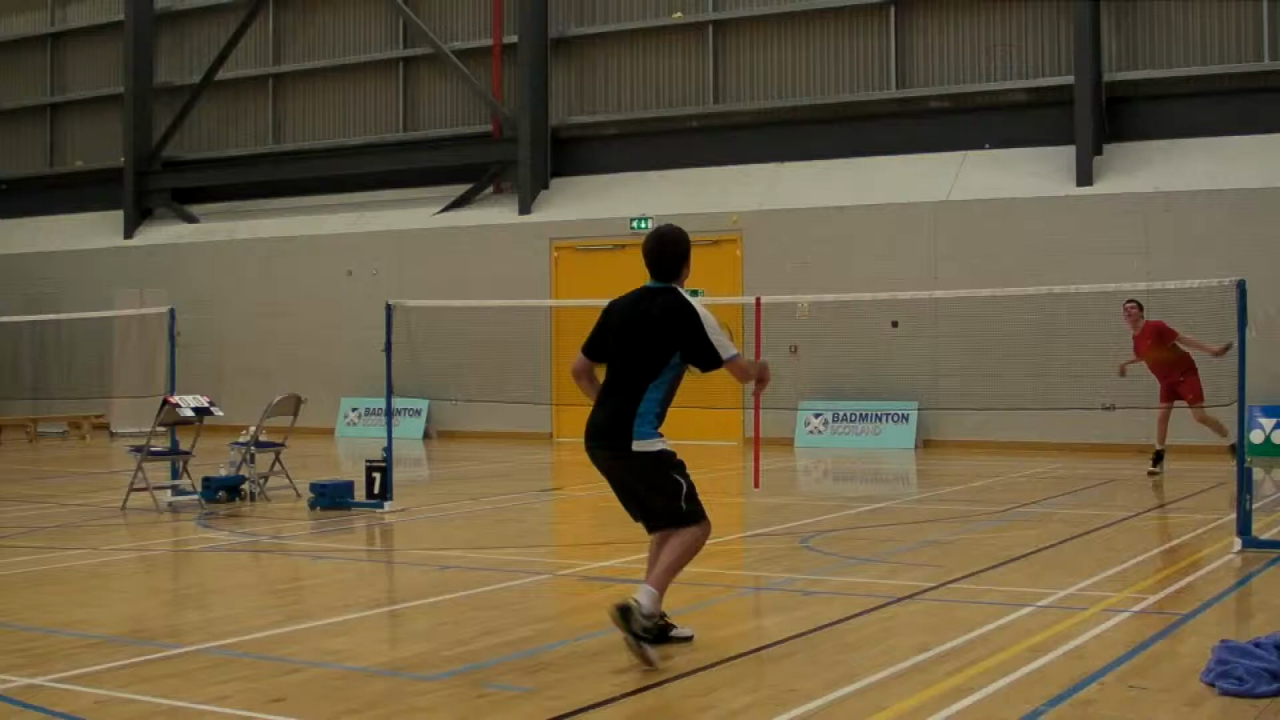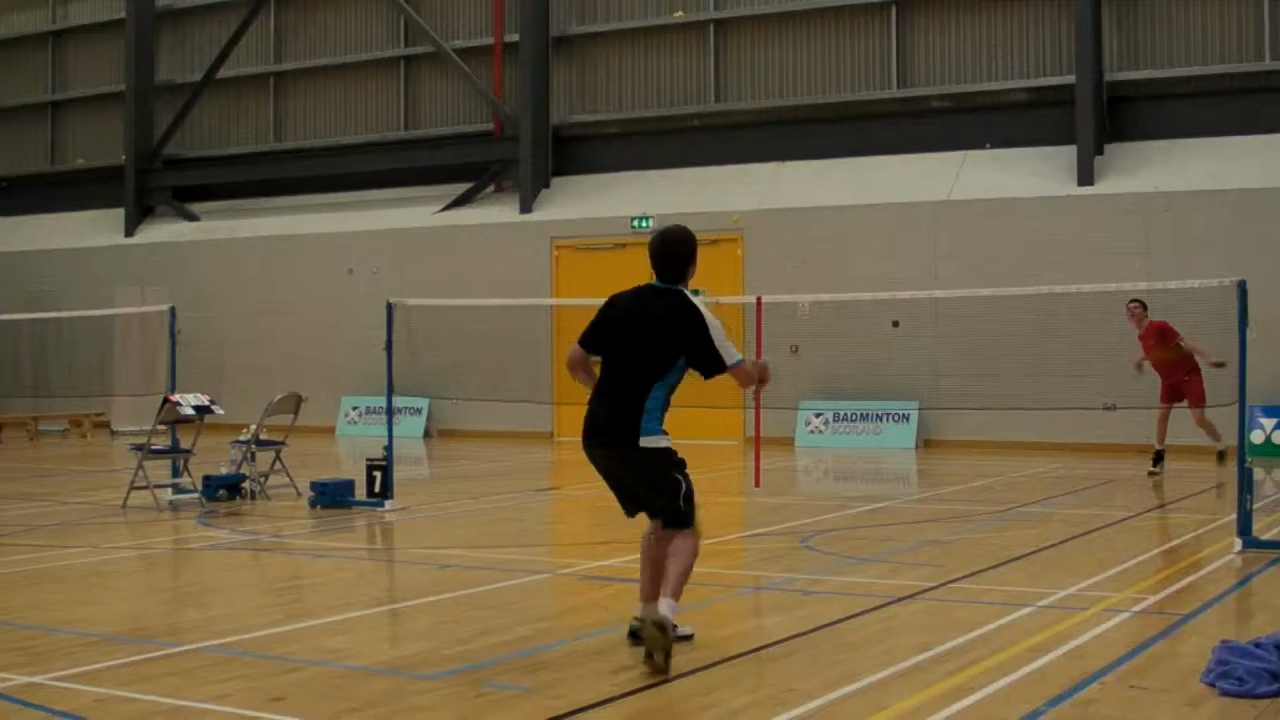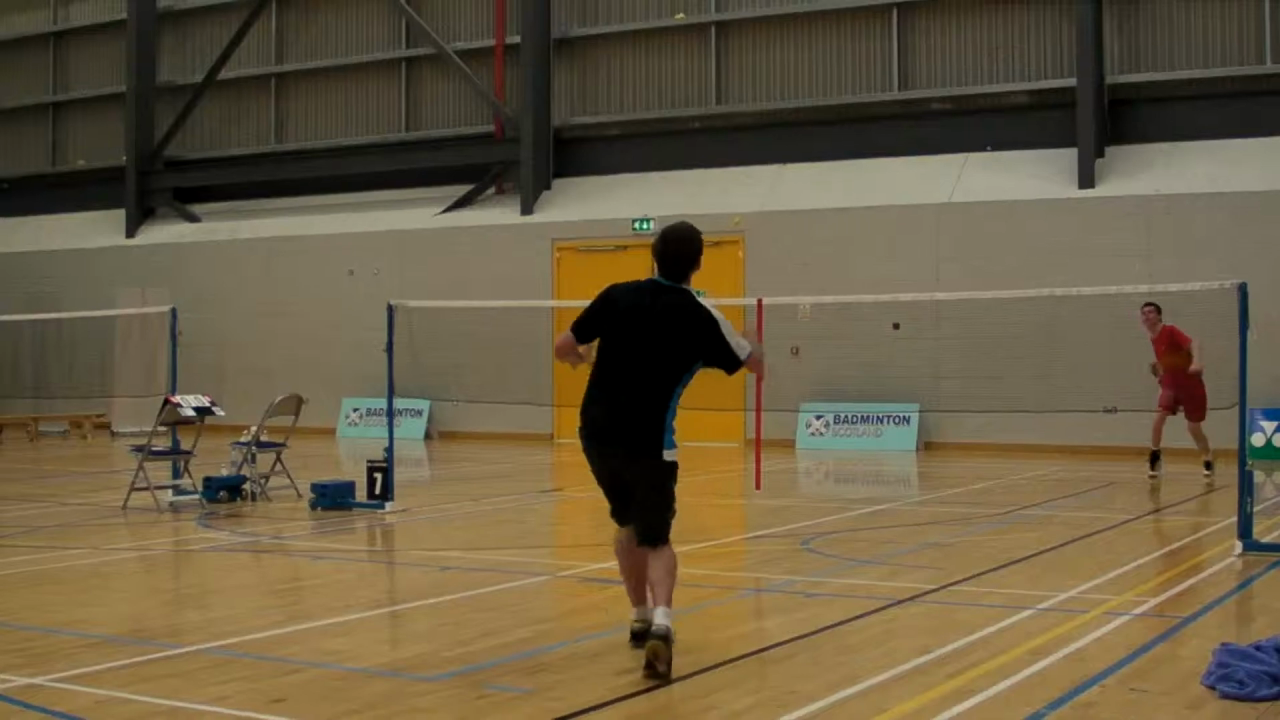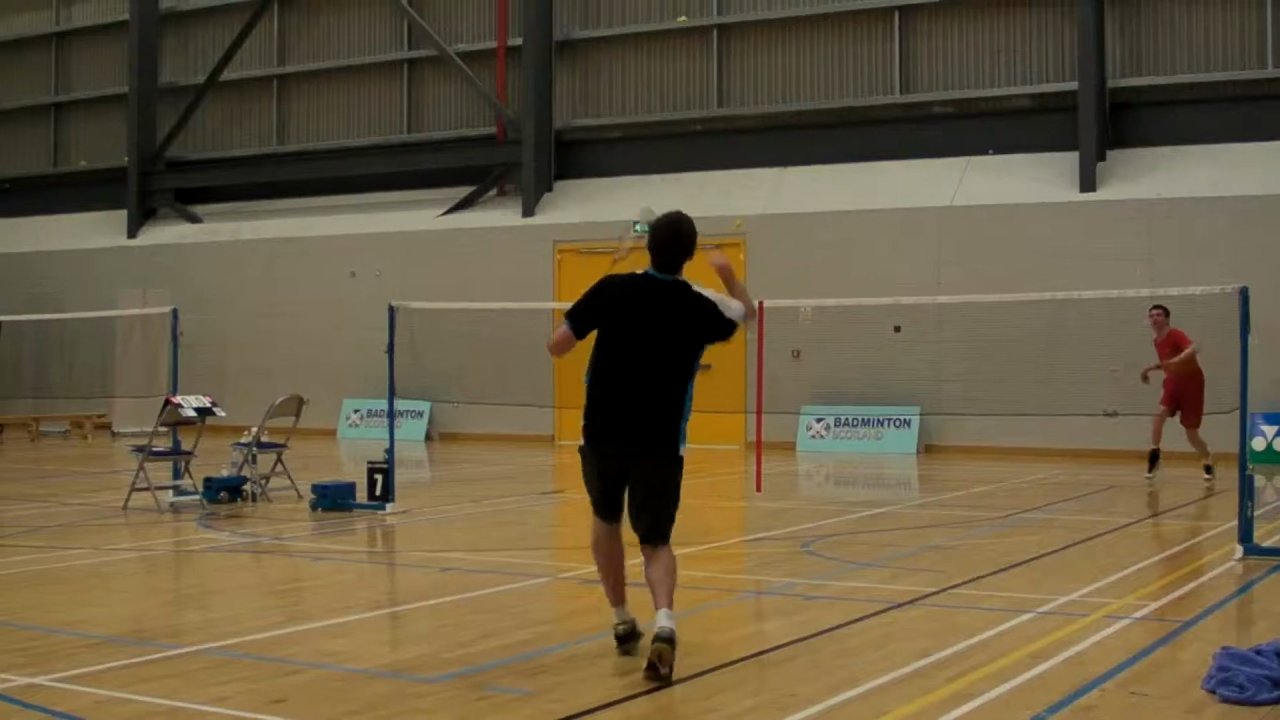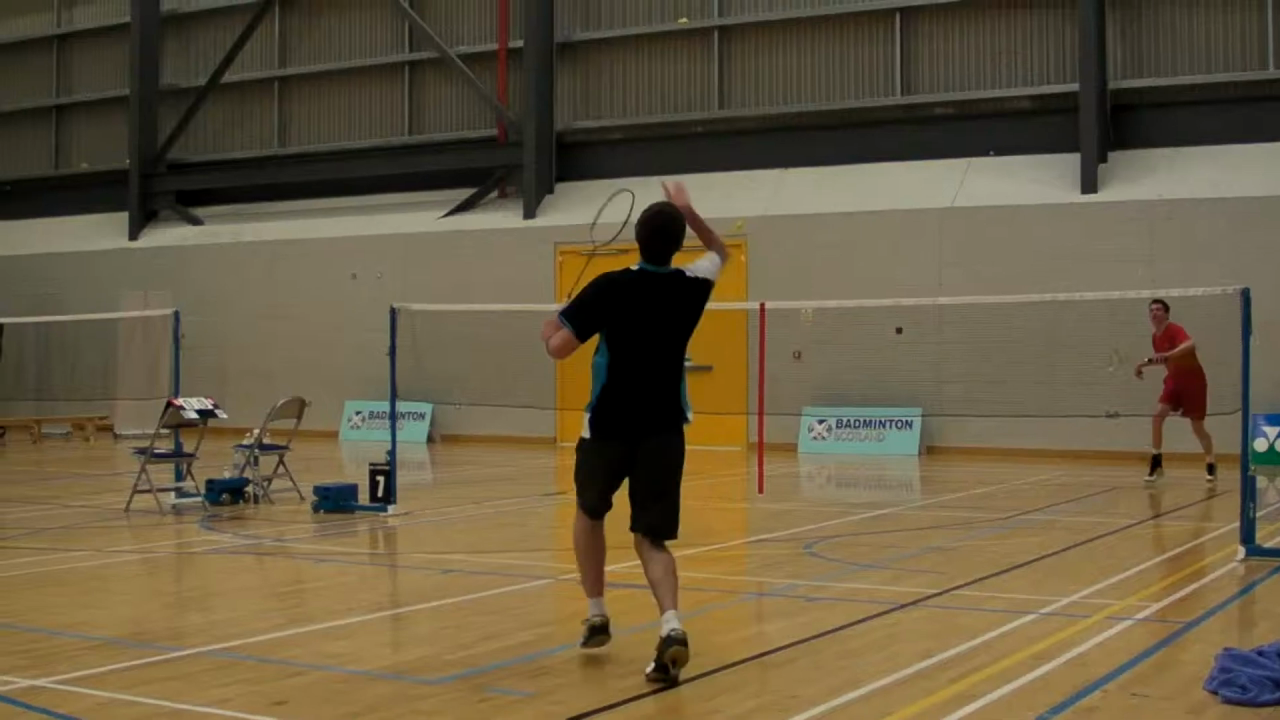
dt=0.1s
person 1, frame 1
left shoulder: (619, 307)
right shoulder: (686, 312)
left elbow: (581, 368)
right elbow: (739, 370)
right wrist: (761, 371)
left hip: (600, 439)
right hip: (637, 442)
left knee: (666, 524)
right knee: (693, 527)
left ankle: (650, 619)
right ankle: (639, 606)
person 1, frame 2
left shoulder: (619, 303)
right shoulder: (692, 314)
left elbow: (575, 360)
right elbow: (742, 376)
right wrist: (761, 370)
left hip: (598, 436)
right hip: (639, 439)
left knee: (662, 520)
right knee: (683, 533)
left ankle: (650, 621)
right ankle: (661, 616)
person 1, frame 3
left shoulder: (617, 297)
right shoulder: (701, 318)
left elbow: (562, 349)
right elbow: (752, 363)
left wrist: (578, 356)
right wrist: (753, 348)
left hip: (597, 436)
right hip: (650, 446)
left knee: (627, 527)
right knee: (657, 544)
left ankle: (640, 622)
right ankle: (660, 627)
person 1, frame 4
left shoulder: (612, 290)
right shoulder: (700, 307)
left elbow: (558, 345)
right elbow: (745, 311)
left wrist: (576, 334)
right wrist: (728, 276)
left hip: (600, 436)
right hip: (660, 444)
left knee: (605, 522)
right knee: (656, 543)
left ankle: (623, 624)
right ankle: (663, 628)
person 1, frame 5
left shoulder: (611, 288)
right shoulder: (693, 287)
left elbow: (558, 347)
right elbow: (719, 251)
left wrist: (551, 326)
right wrist: (689, 210)
left hip: (609, 429)
right hip: (665, 433)
left knee: (589, 517)
right knee: (650, 540)
left ankle: (596, 616)
right ankle: (671, 629)
person 2, frame 1
left shoulder: (1155, 327)
right shoulder: (1136, 338)
left elbow: (1182, 339)
left wrist: (1211, 349)
right wrist: (1126, 363)
left hip: (1184, 372)
right hip: (1165, 377)
left knee: (1199, 416)
right knee: (1162, 415)
left ankle: (1232, 440)
right ankle: (1158, 456)
person 2, frame 2
left shoulder: (1159, 326)
right shoulder: (1141, 336)
left elbow: (1182, 340)
left wrist: (1206, 357)
right wrist: (1140, 360)
left hip: (1187, 372)
right hip: (1168, 377)
left knee: (1199, 418)
right knee: (1162, 415)
left ankle: (1221, 447)
right ankle: (1159, 456)
person 2, frame 3
left shoulder: (1171, 331)
right shoulder: (1154, 339)
left elbow: (1193, 344)
left wrist: (1196, 363)
right wrist: (1156, 365)
left hip: (1190, 383)
right hip: (1171, 383)
left knee: (1194, 429)
right knee: (1158, 421)
left ankle: (1207, 459)
right ankle: (1155, 457)
person 2, frame 4
left shoulder: (1176, 335)
right shoulder: (1157, 342)
left elbow: (1193, 349)
left wrist: (1176, 360)
right wrist: (1150, 368)
left hip: (1192, 387)
right hip: (1173, 386)
left knee: (1191, 434)
right knee: (1159, 417)
left ankle: (1208, 463)
right ankle: (1154, 455)
person 2, frame 5
left shoulder: (1174, 330)
right shoulder: (1155, 337)
left elbow: (1190, 345)
left wrist: (1166, 355)
right wrist: (1143, 364)
left hip: (1194, 382)
right hip: (1174, 382)
left knee: (1197, 427)
right knee: (1157, 416)
left ankle: (1210, 462)
right ankle: (1156, 462)
